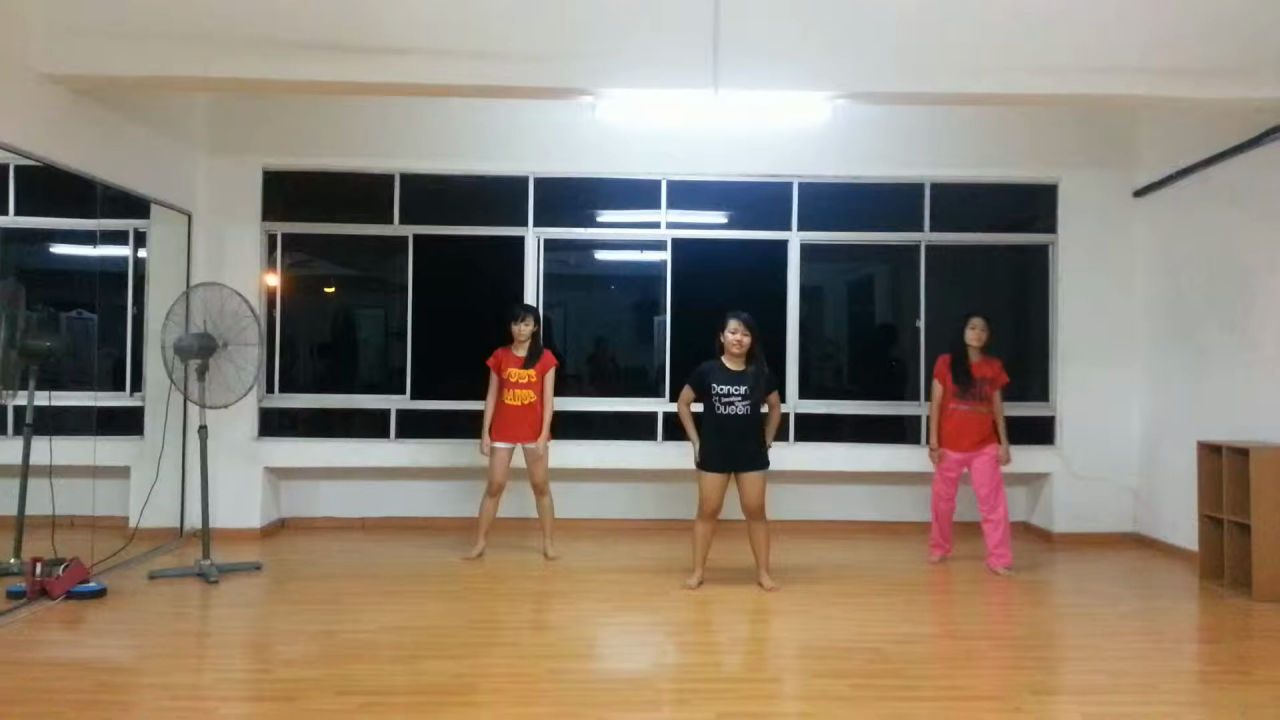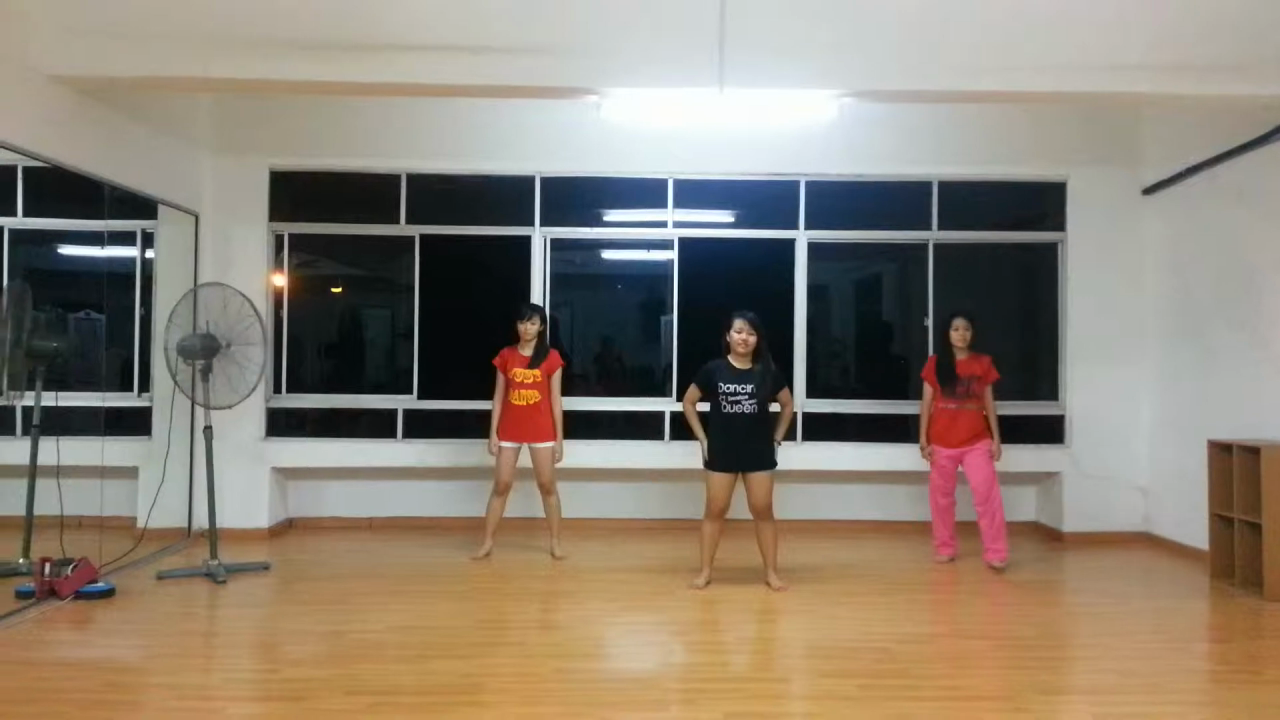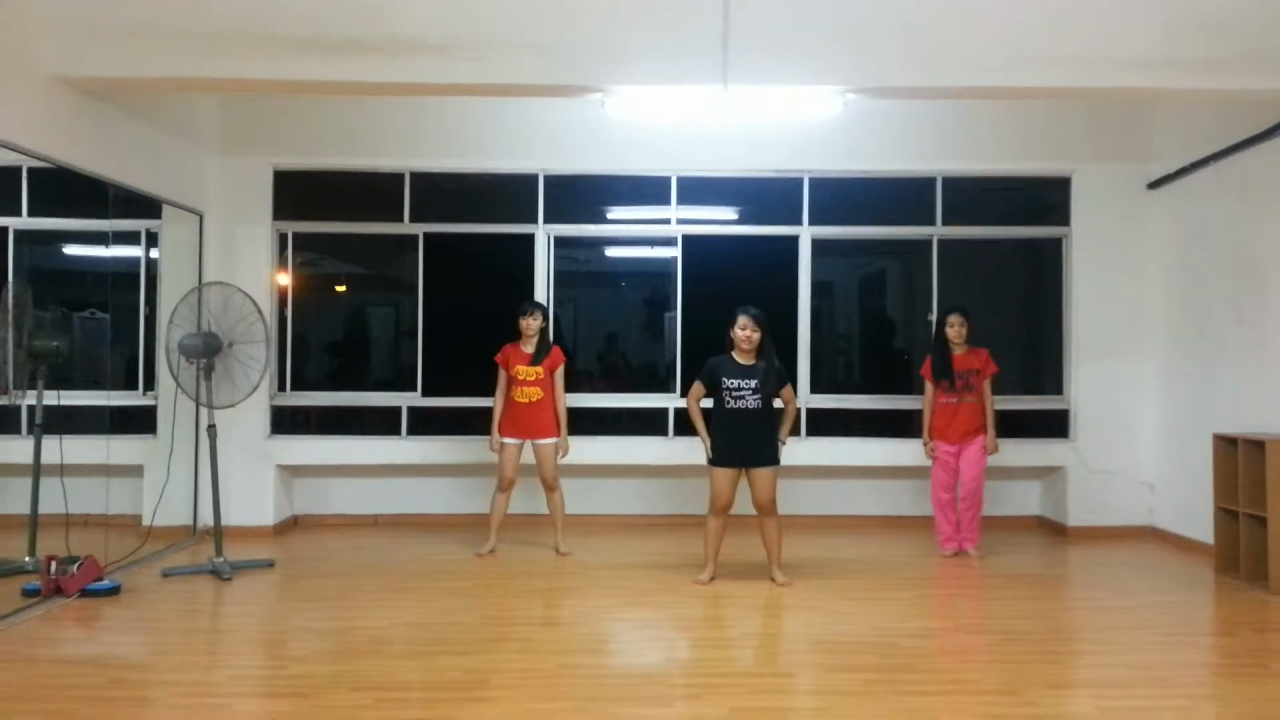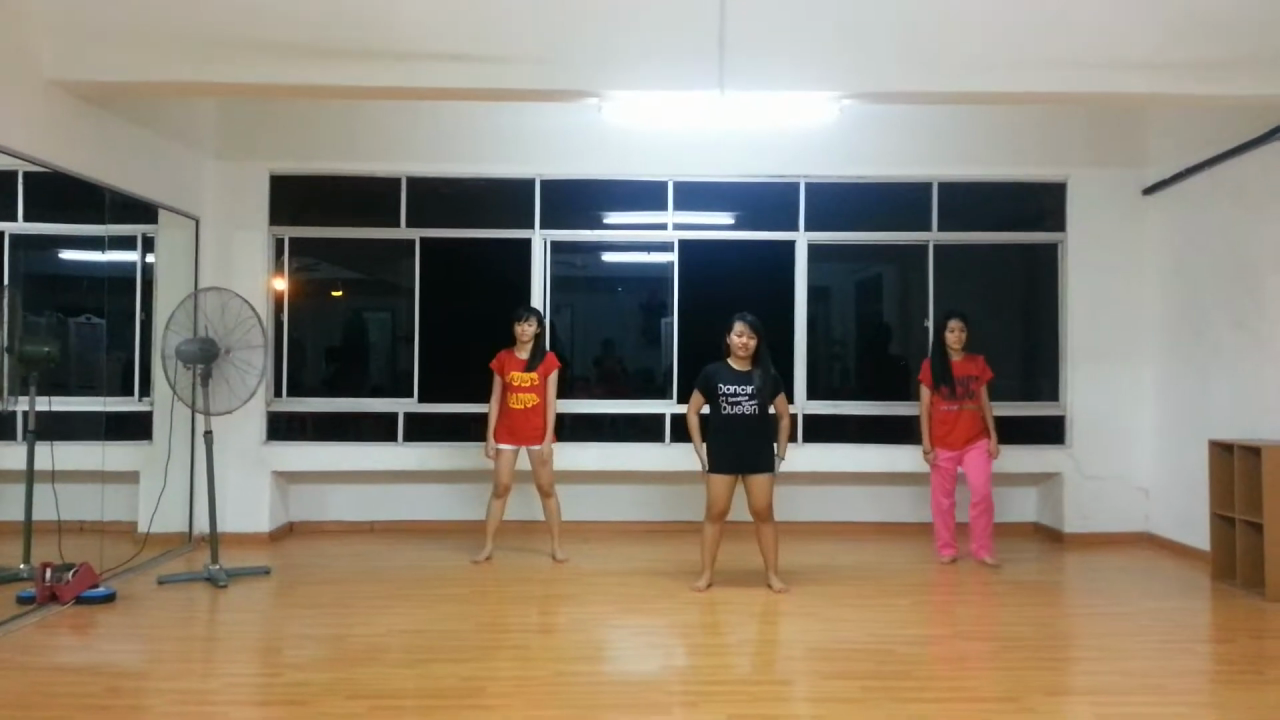
dt=0.3s
person 1, frame 1
left shoulder: (760, 373)
right shoulder: (707, 371)
left elbow: (774, 408)
right elbow: (683, 403)
left wrist: (767, 441)
right wrist: (696, 441)
left hip: (751, 453)
right hip: (714, 452)
left knee: (755, 511)
right knee: (707, 511)
left ankle: (763, 572)
right ankle: (698, 571)
person 1, frame 2
left shoulder: (767, 372)
right shoulder: (713, 370)
left elbow: (788, 404)
right elbow: (688, 402)
left wrist: (776, 439)
right wrist: (703, 439)
left hip: (759, 453)
right hip: (721, 452)
left knee: (763, 511)
right knee: (715, 511)
left ankle: (771, 572)
right ankle: (705, 571)
person 1, frame 3
left shoulder: (771, 368)
right shoulder: (716, 366)
left elbow: (790, 403)
right elbow: (692, 399)
left wrist: (780, 439)
right wrist: (705, 438)
left hip: (762, 449)
right hip: (725, 448)
left knee: (767, 507)
right knee: (719, 506)
left ankle: (775, 568)
right ankle: (709, 567)
person 1, frame 4
left shoulder: (767, 375)
right shoulder: (712, 373)
left elbow: (783, 416)
right elbow: (693, 412)
left wrist: (780, 454)
right wrist: (700, 452)
left hip: (759, 456)
right hip: (721, 456)
left knee: (763, 513)
right knee: (715, 513)
left ankle: (772, 574)
right ankle: (706, 574)
person 2, frame 1
left shoulder: (994, 367)
right shoulder: (946, 363)
left elbow: (997, 407)
right elbow: (935, 404)
left wrist: (1004, 442)
right wrist: (934, 442)
left hip: (984, 446)
right hip: (951, 444)
left knee: (992, 502)
right knee: (942, 499)
left ankle: (999, 559)
right ankle: (939, 548)
person 2, frame 2
left shoulder: (983, 363)
right shoulder: (935, 363)
left elbow: (989, 403)
right elbow: (927, 404)
left wrist: (996, 438)
right wrist: (924, 440)
left hip: (976, 441)
right hip: (942, 442)
left knee: (987, 493)
right knee: (942, 496)
left ankle: (995, 552)
right ankle: (945, 548)
person 2, frame 3
left shoulder: (981, 357)
right shoulder: (934, 360)
left elbow: (987, 397)
right elbow: (929, 400)
left wrist: (991, 432)
right wrist: (926, 436)
left hip: (974, 436)
right hip: (943, 437)
left knee: (971, 488)
right knee: (943, 491)
left ankle: (969, 540)
right ankle: (949, 542)
person 2, frame 4
left shoulder: (978, 363)
right shoulder: (931, 365)
left elbow: (984, 402)
right elbow: (925, 407)
left wrist: (993, 435)
right wrist: (927, 444)
left hip: (975, 441)
right hip: (942, 444)
left knee: (982, 493)
right knee: (942, 498)
left ankle: (982, 548)
right ankle: (946, 549)
person 3, frame 1
left shoulder: (545, 358)
right shoulder: (500, 356)
left elbow: (548, 400)
right elbow: (492, 396)
left wrist: (543, 435)
right wrist: (485, 432)
left hip: (533, 432)
right hip: (503, 431)
left knee: (541, 486)
right knee: (495, 486)
left ankle: (548, 542)
right ankle: (480, 542)
person 3, frame 2
left shoulder: (551, 357)
right shoulder: (506, 355)
left elbow: (556, 400)
right elbow: (498, 397)
left wrist: (559, 438)
right wrist: (493, 433)
left hip: (541, 432)
right hip: (509, 430)
left knee: (547, 486)
right knee: (501, 485)
left ankle: (555, 542)
right ankle: (487, 542)
person 3, frame 3
left shoulder: (553, 354)
right shoulder: (508, 352)
left elbow: (559, 395)
right elbow: (500, 393)
left wrist: (563, 434)
right wrist: (494, 429)
left hip: (544, 427)
right hip: (512, 427)
left knee: (551, 482)
right knee: (505, 481)
left ankle: (559, 538)
right ankle: (492, 538)
person 3, frame 4
left shoulder: (548, 360)
right shoulder: (503, 358)
left elbow: (551, 402)
right elbow: (495, 400)
left wrist: (547, 439)
right wrist: (490, 436)
left hip: (537, 433)
right hip: (507, 433)
left knee: (546, 488)
right knee: (500, 488)
left ankle: (556, 545)
right ankle: (488, 545)
